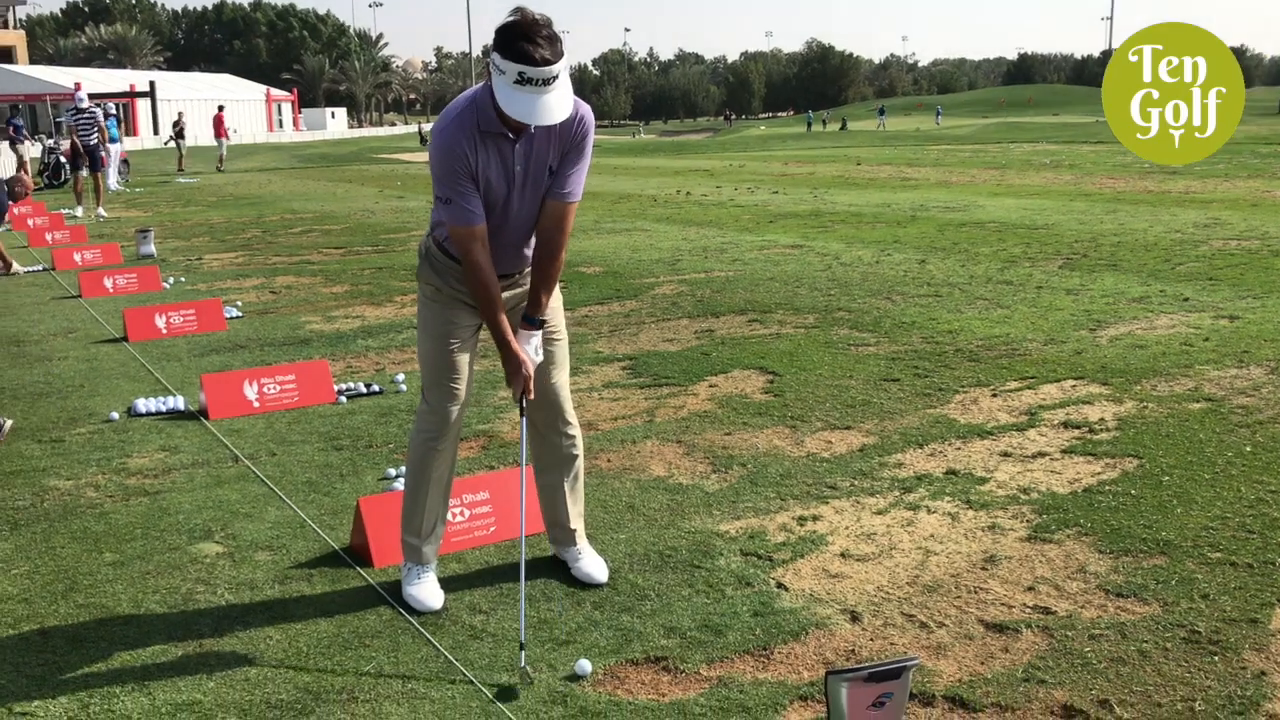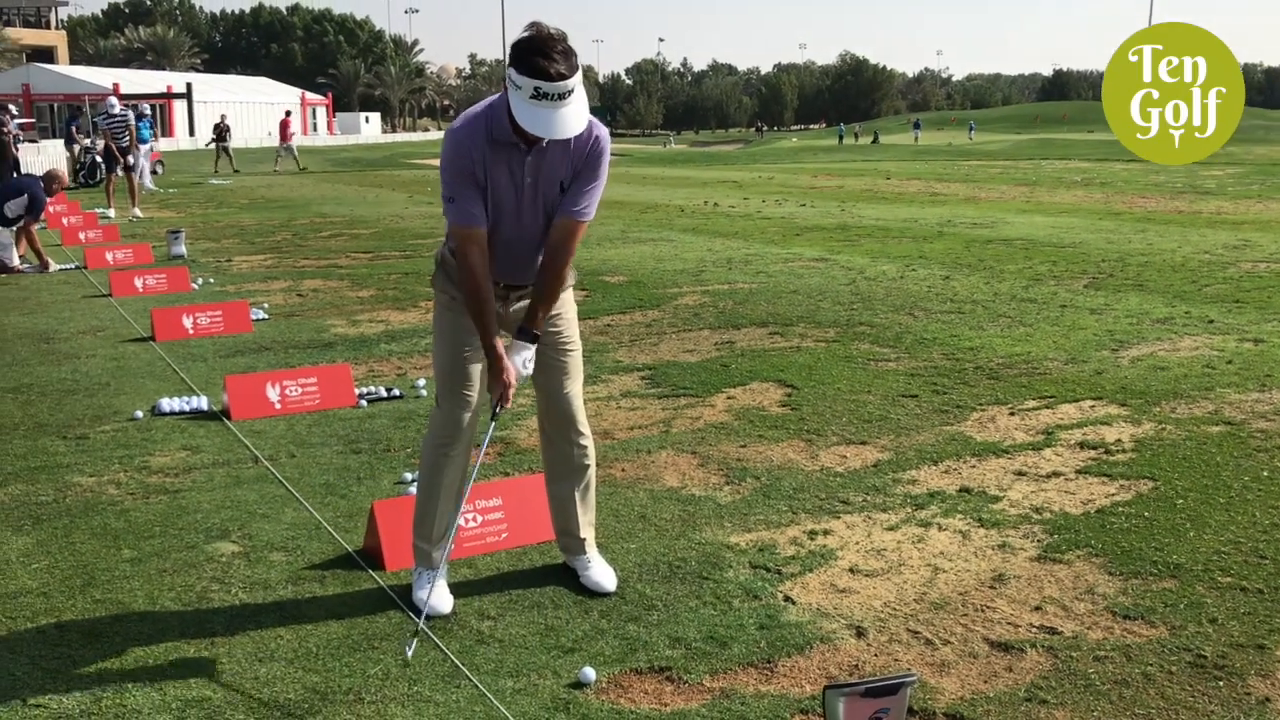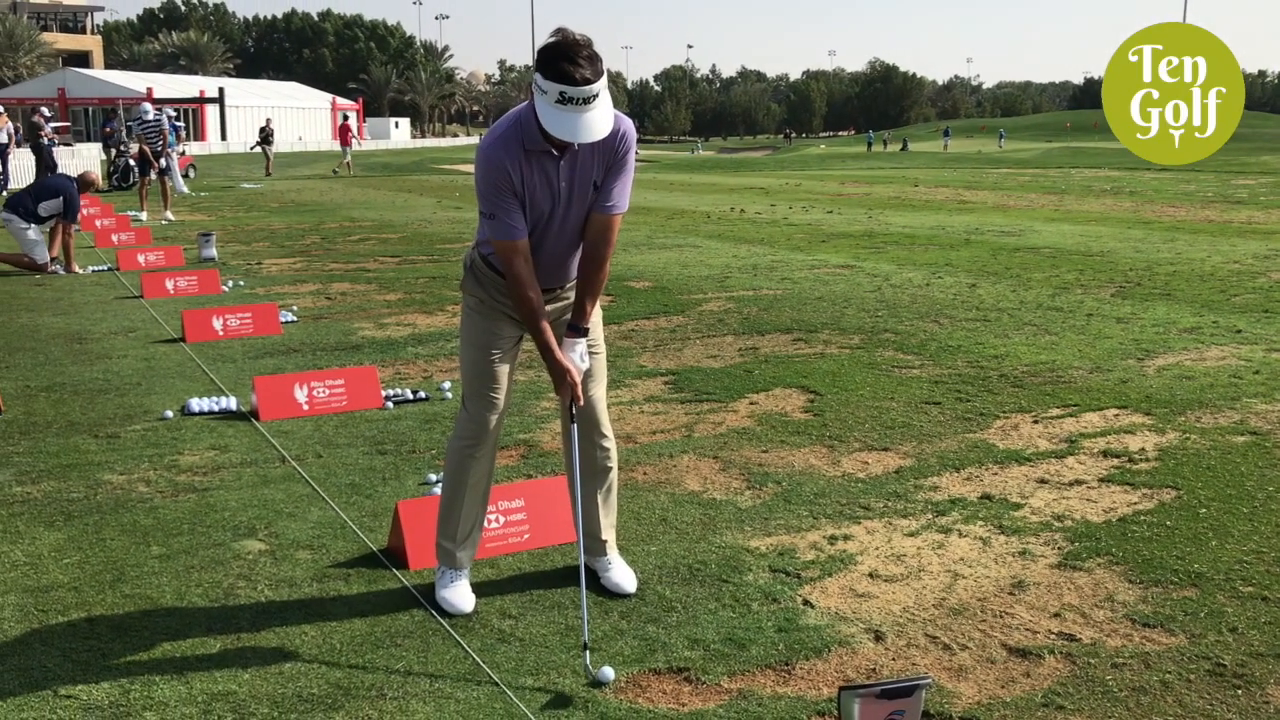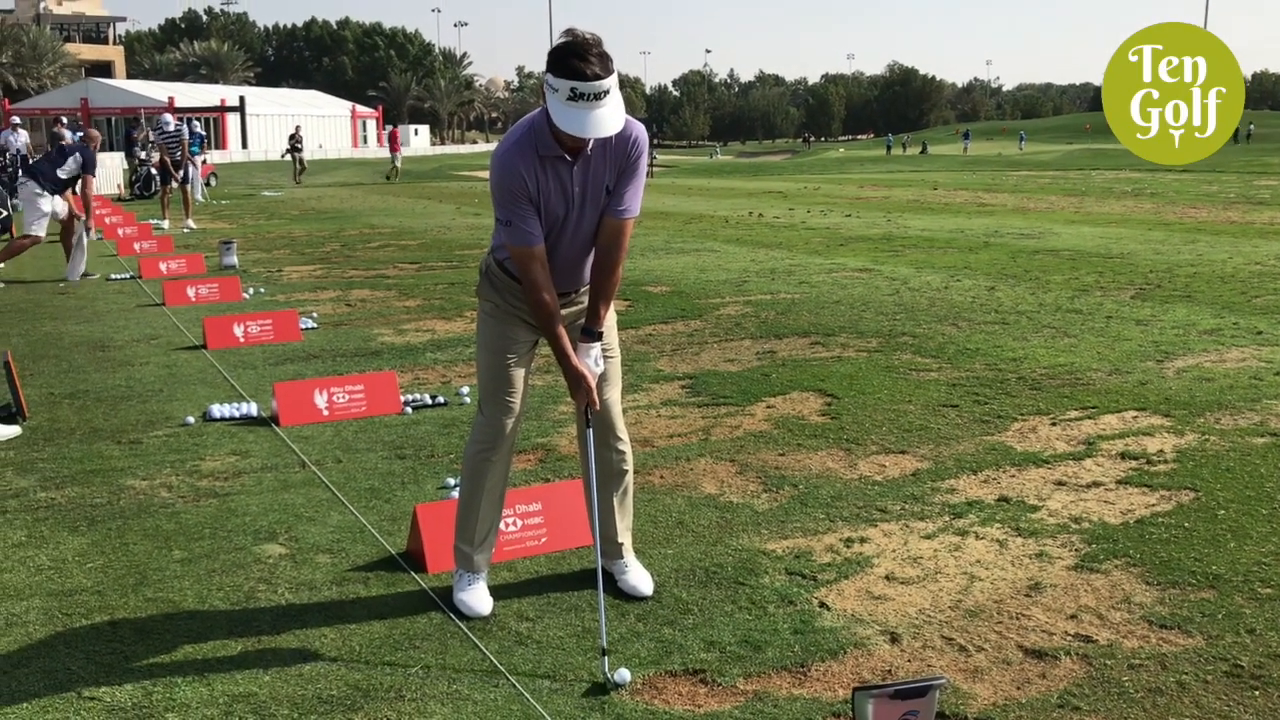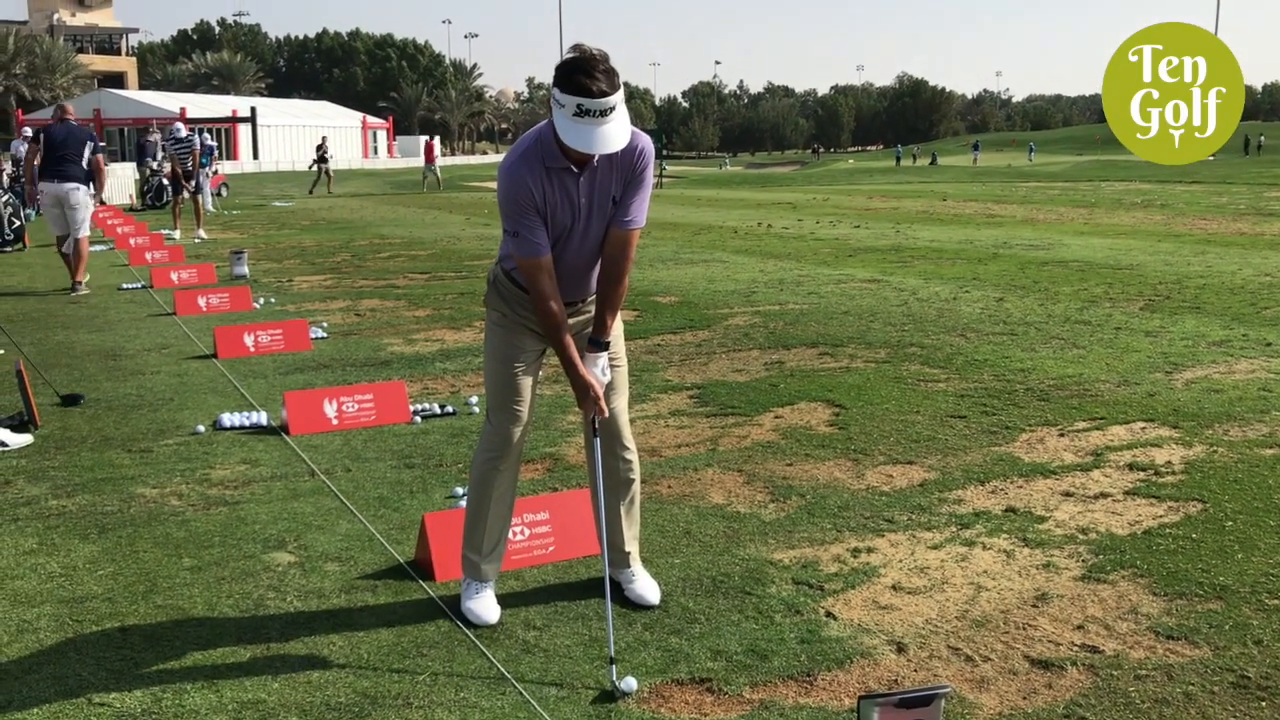
dt=0.7s
person 1, frame 1
left shoulder: (576, 123)
right shoulder: (455, 132)
left elbow: (553, 232)
right elbow: (473, 253)
left wrist: (531, 325)
right wrist: (505, 344)
left hip: (531, 275)
right hip: (454, 278)
left knee: (555, 410)
right knee: (441, 416)
left ankle: (569, 538)
right ankle: (419, 559)
person 1, frame 2
left shoulder: (591, 142)
right shoulder: (466, 138)
left elbow: (561, 249)
right elbow: (471, 254)
left wrist: (527, 339)
right wrist: (492, 352)
left hip: (545, 287)
right hip: (470, 286)
left knee: (568, 419)
right knee: (454, 422)
left ankle: (579, 546)
right ankle: (429, 564)
person 1, frame 3
left shoulder: (618, 136)
right shoulder: (499, 150)
left elbow: (600, 241)
right elbow: (516, 265)
left wrist: (579, 330)
right wrist: (552, 354)
left hip: (572, 288)
right hip: (498, 289)
left knee: (594, 421)
right knee: (480, 422)
left ankle: (601, 547)
right ankle: (453, 563)
person 1, frame 4
left shoulder: (629, 139)
right shoulder: (513, 158)
left elbow: (612, 245)
right elbow: (533, 271)
left wrist: (593, 334)
right wrist: (568, 361)
left hip: (587, 292)
right hip: (514, 294)
left knee: (609, 425)
right knee: (496, 427)
left ankle: (618, 551)
right ankle: (471, 567)
person 1, frame 5
left shoulder: (636, 151)
right shoulder: (520, 170)
left elbow: (618, 256)
right elbow: (541, 284)
left wrist: (600, 345)
right wrist: (575, 370)
left hip: (594, 302)
right hip: (521, 305)
left knee: (617, 434)
right knee: (504, 435)
left ankle: (625, 561)
right ankle: (479, 575)
